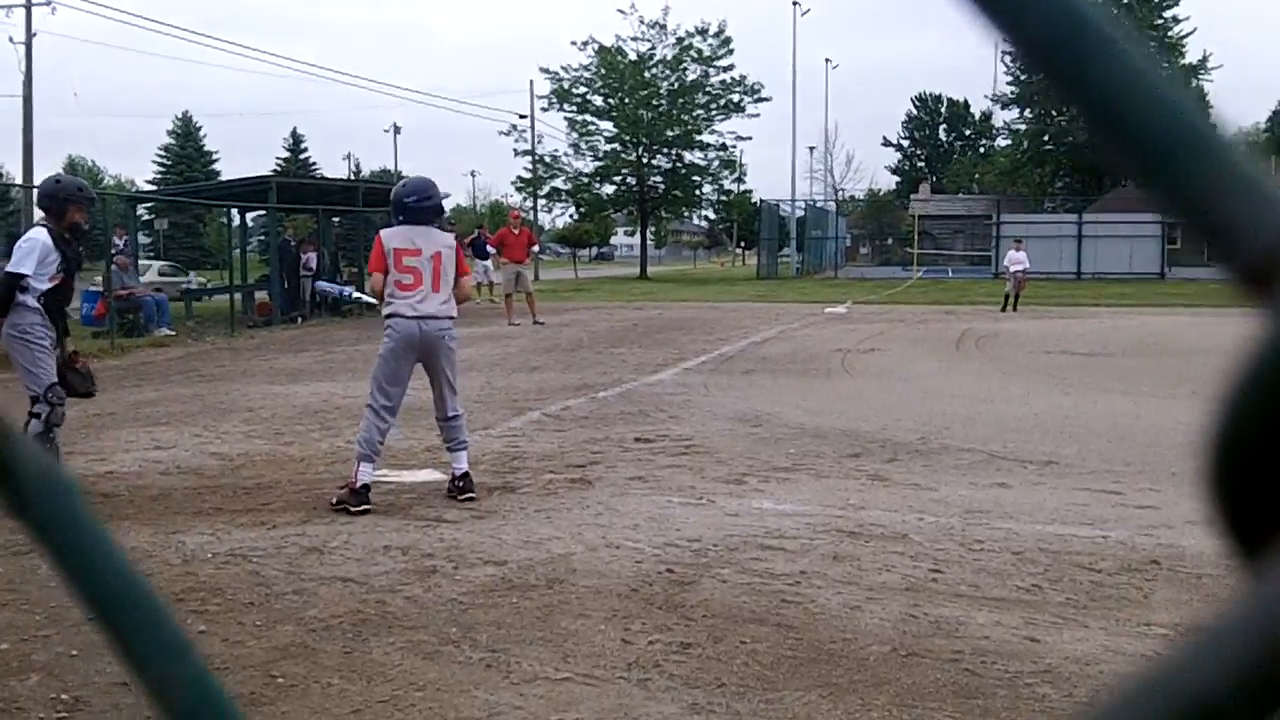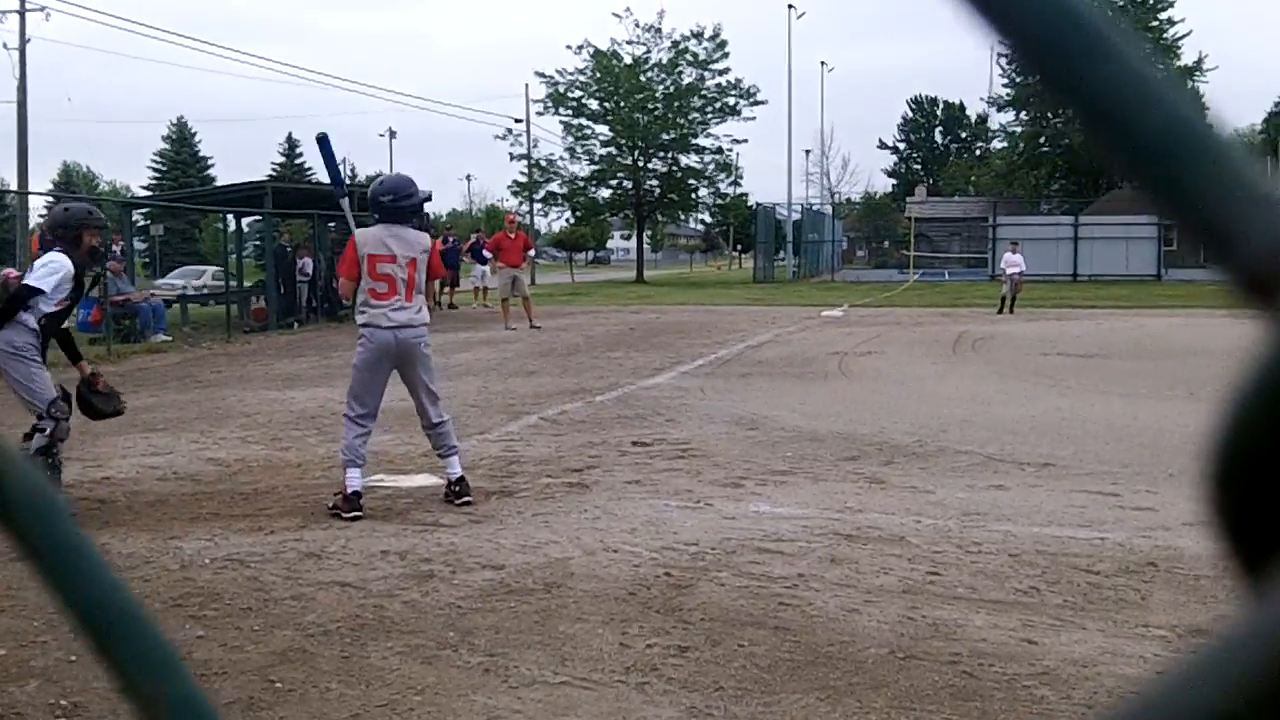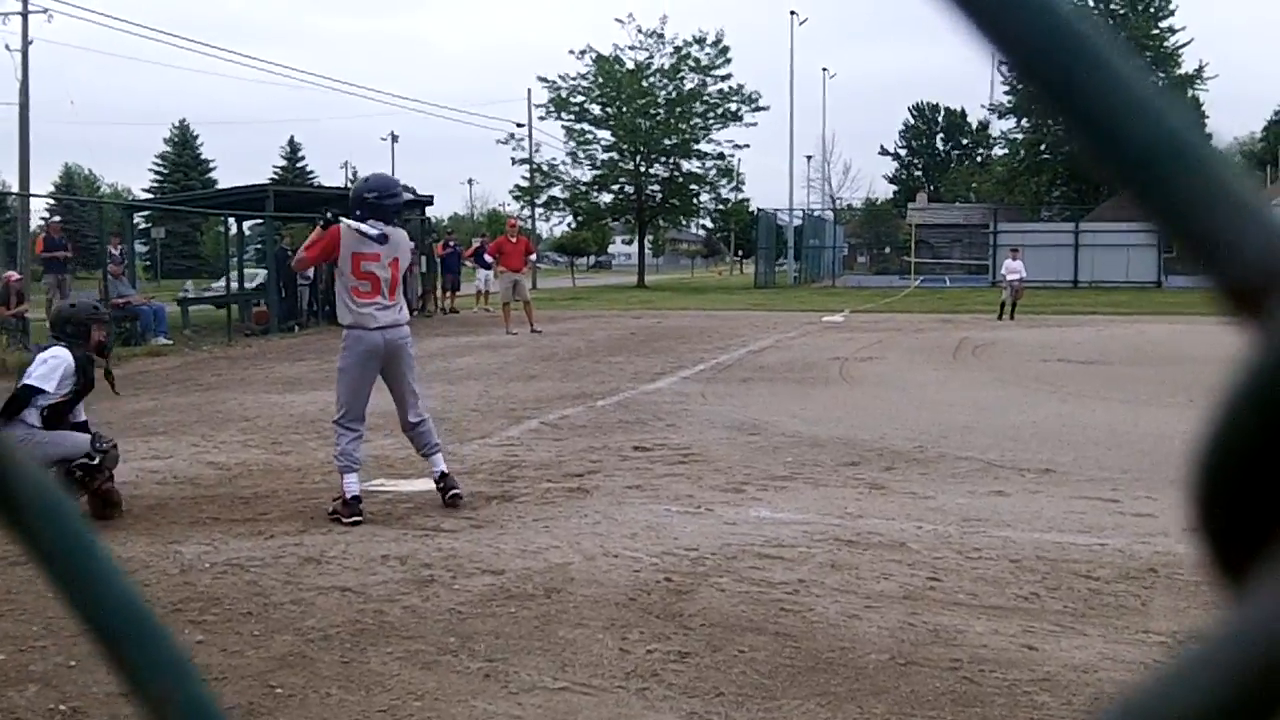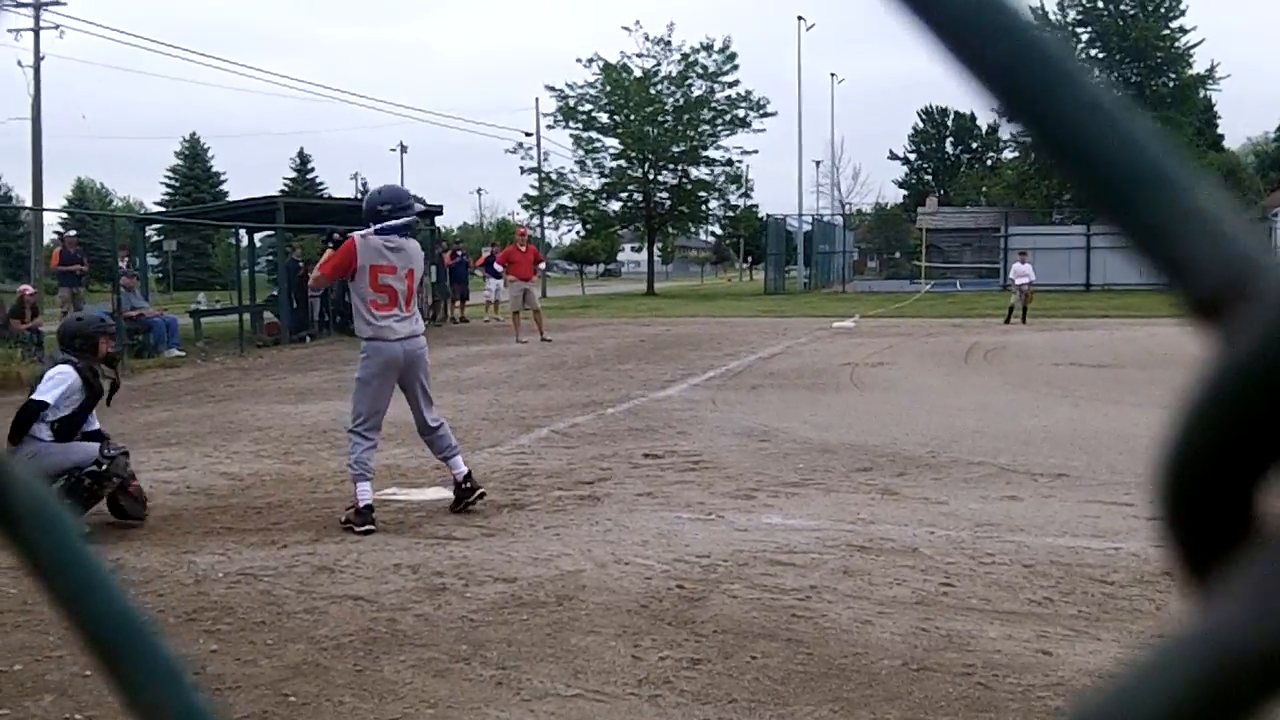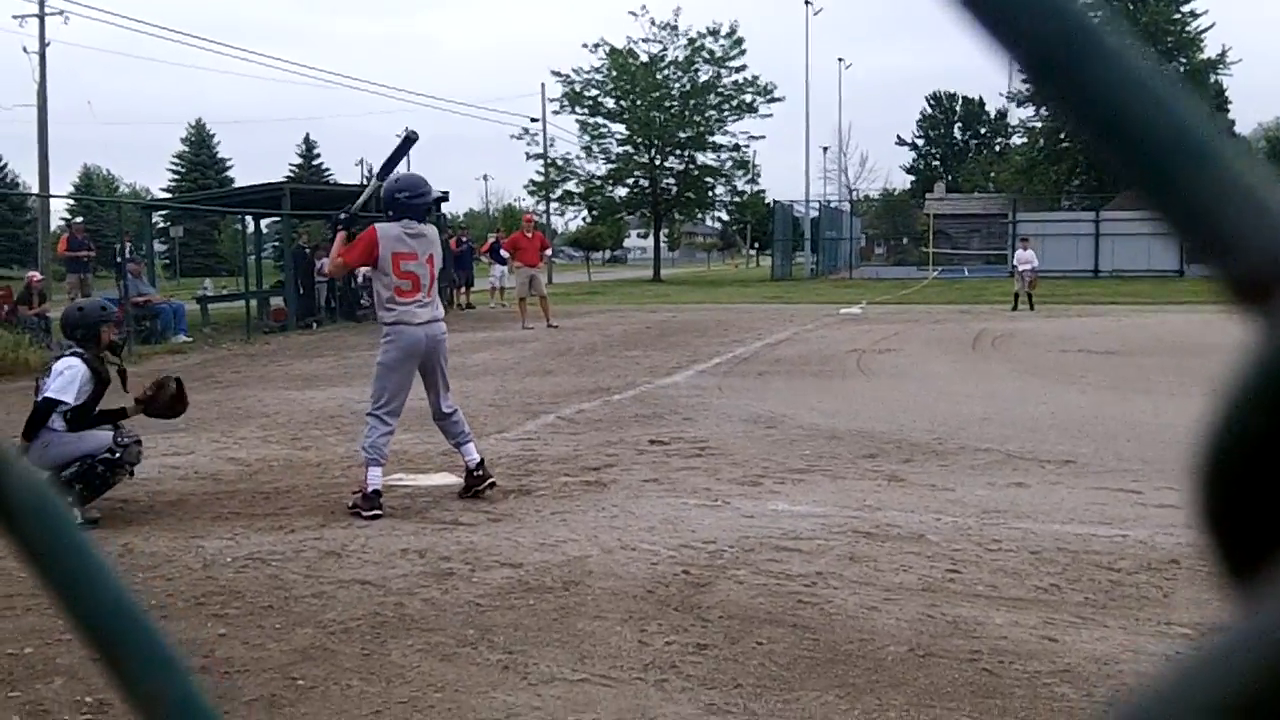
dt=0.3s
person 1, frame 1
left shoulder: (386, 238)
right shoulder: (449, 241)
left elbow: (376, 287)
right elbow: (464, 292)
left hip: (401, 327)
right hip: (441, 327)
left knee: (380, 407)
right knee: (448, 404)
left ankle: (360, 487)
right ankle: (461, 477)
person 1, frame 2
left shoulder: (360, 239)
right shoulder: (423, 242)
left elbow: (345, 292)
left hip: (375, 335)
right hip: (414, 334)
left knee: (358, 415)
right knee: (432, 410)
left ankle: (352, 493)
right ankle: (456, 481)
person 1, frame 3
left shoulder: (341, 233)
right shoulder: (402, 240)
left elbow: (299, 263)
left wrist: (322, 227)
left hip: (360, 336)
right hip: (398, 333)
left knee: (349, 419)
right knee: (413, 413)
left ankle: (350, 498)
right ankle: (444, 478)
person 1, frame 4
left shoulder: (357, 246)
right shoulder: (414, 249)
left elbow: (316, 282)
left wrist: (332, 247)
left hip: (378, 348)
right hip: (414, 344)
left knee: (364, 429)
right knee: (428, 418)
left ankle: (363, 508)
right ankle: (465, 481)
person 1, frame 5
left shoulder: (378, 234)
right shoulder: (432, 235)
left elbow: (335, 268)
left wrist: (342, 229)
left hip: (401, 333)
right hip: (435, 330)
left knee: (382, 413)
right knee: (444, 405)
left ankle: (371, 492)
right ankle: (477, 470)
person 2, frame 1
left shoulder: (64, 242)
right shoulder: (39, 237)
left wrist: (65, 342)
left hip: (44, 330)
right hip: (27, 326)
left knee: (47, 400)
right knee: (49, 400)
person 2, frame 2
left shoulder: (68, 267)
right shoulder: (61, 263)
left elbow: (59, 326)
left wrist: (83, 366)
left hip: (28, 347)
left knee: (55, 405)
right knee: (54, 412)
person 2, frame 3
left shoulder: (79, 363)
right shoulder: (62, 358)
left elbow: (77, 421)
right elbow: (22, 395)
left hip: (33, 433)
right hip: (21, 436)
left knee: (82, 435)
right knee: (106, 450)
person 2, frame 4
left shoulder: (88, 377)
right shoulder: (67, 374)
left elbow: (92, 432)
right elbow: (28, 411)
right wrist: (11, 453)
left hip: (45, 451)
right hip: (32, 454)
right knee: (115, 458)
person 2, frame 5
left shoulder: (92, 364)
right shoulder: (75, 366)
left elbow: (88, 418)
right elbow: (42, 410)
left wrist: (131, 410)
right wrist: (21, 452)
left hip: (60, 439)
right hip: (46, 444)
left knee: (114, 432)
right knee: (127, 447)
left ankle: (58, 485)
right ankle: (65, 503)
